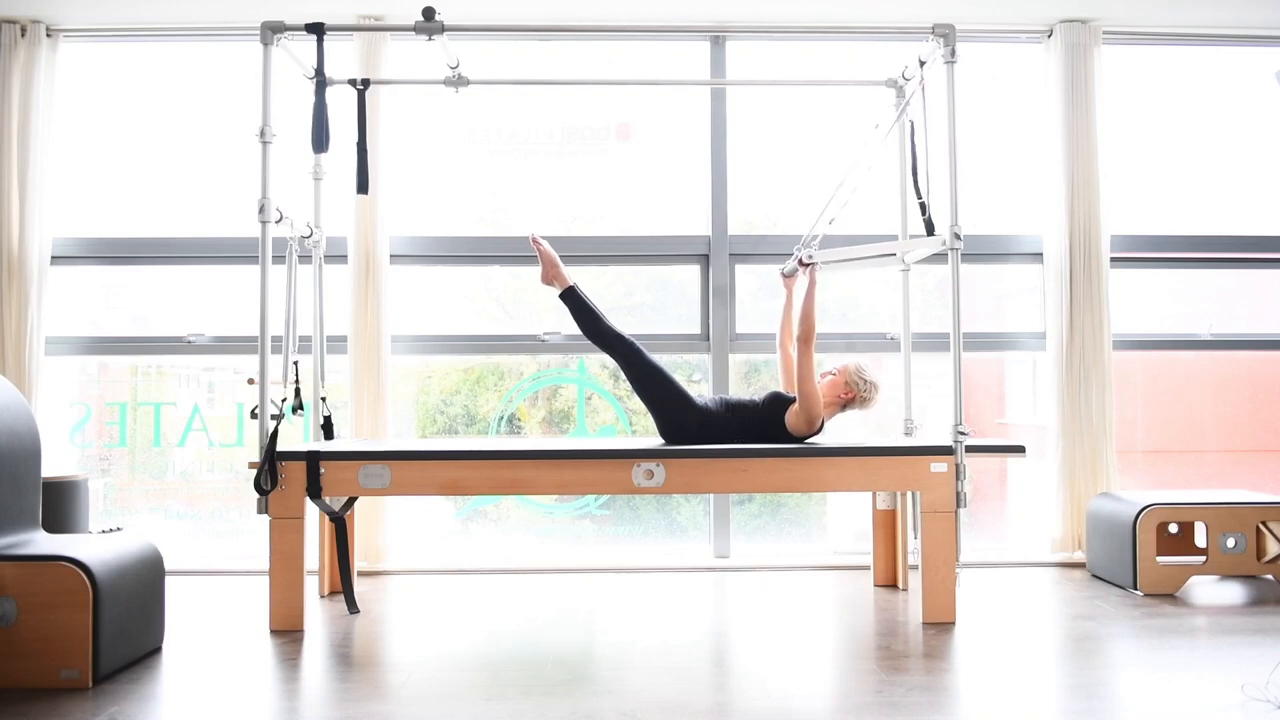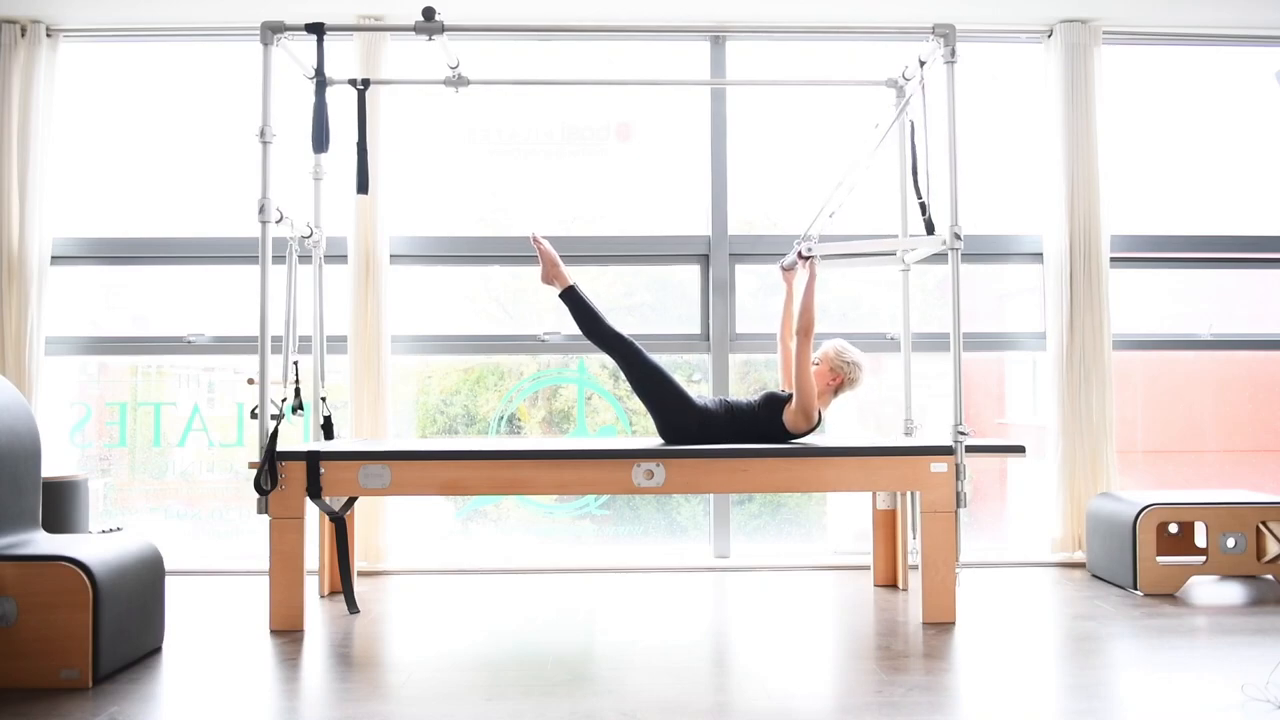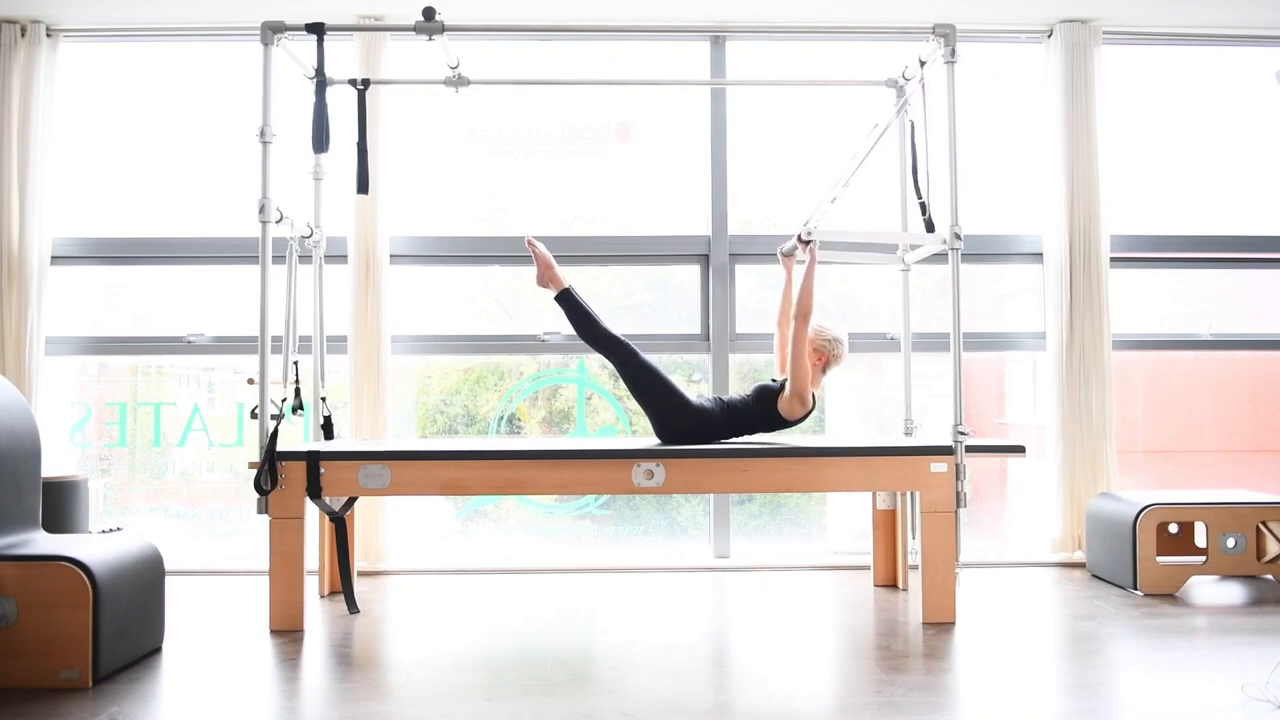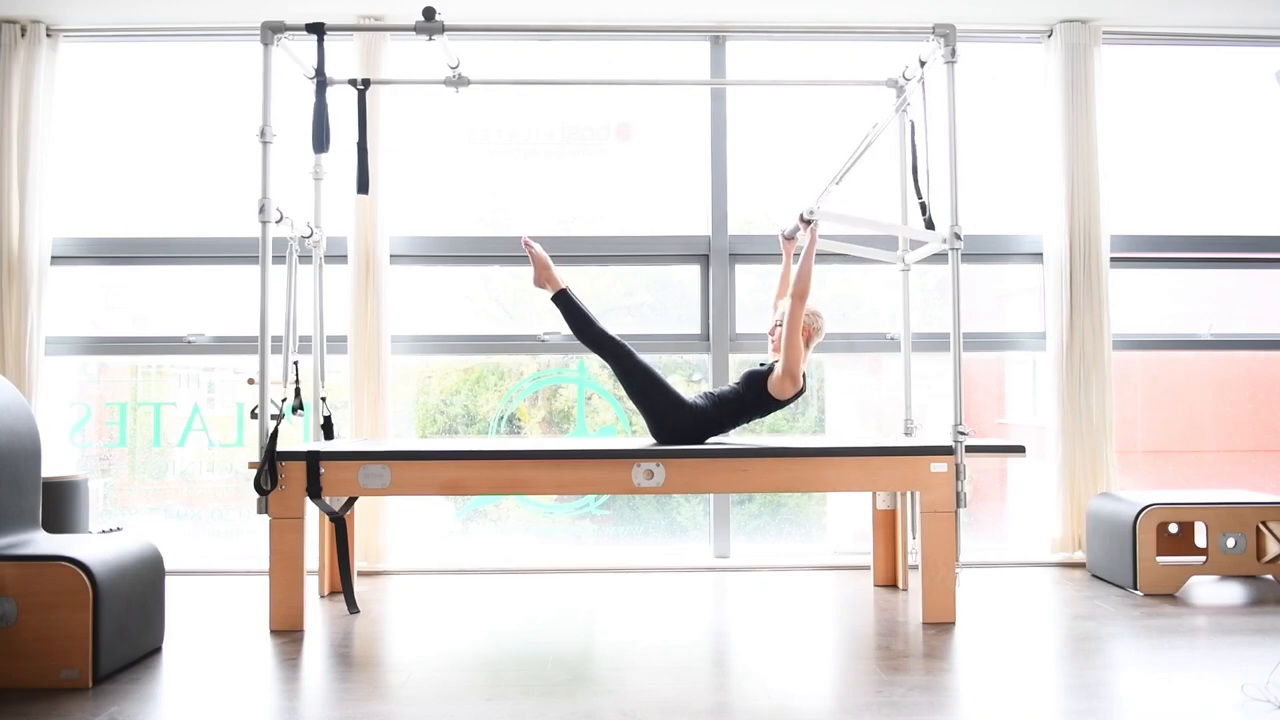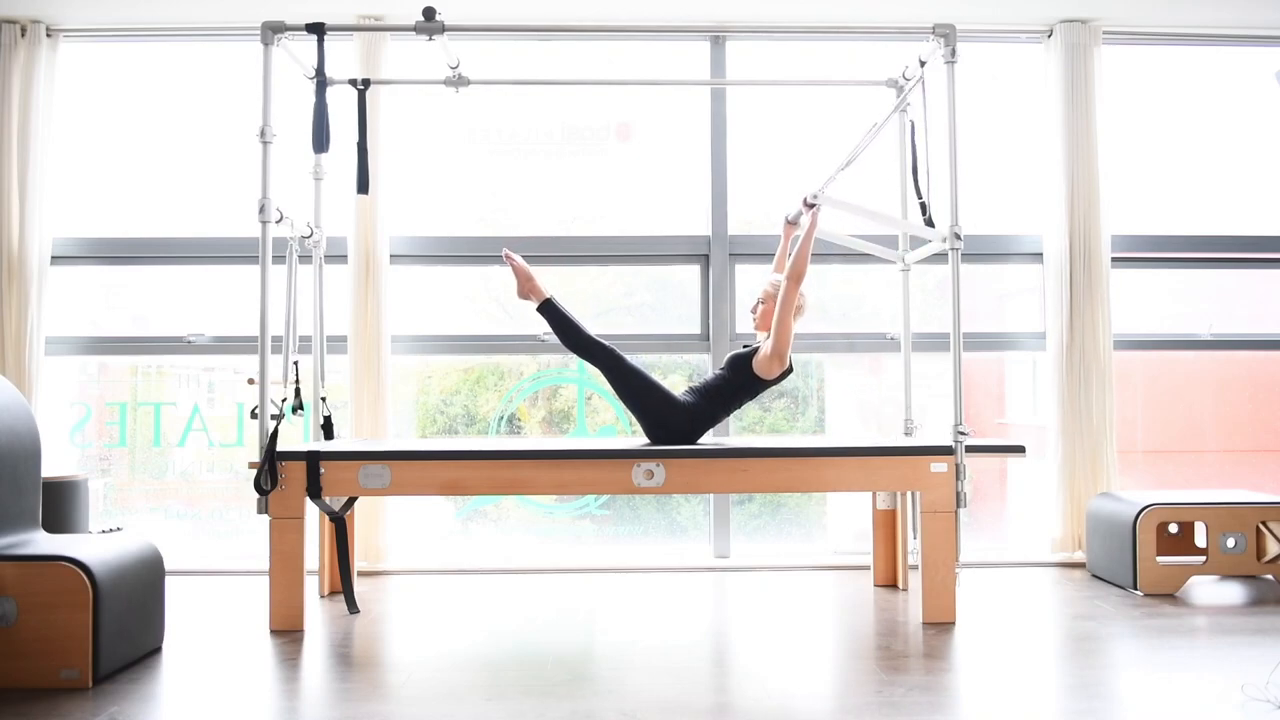
dt=1s
person 1, frame 1
left shoulder: (809, 417)
right shoulder: (799, 411)
left elbow: (804, 342)
right elbow: (787, 345)
left wrist: (812, 284)
right wrist: (789, 291)
left hip: (695, 425)
right hip: (695, 421)
left knee: (623, 346)
right knee: (622, 346)
left ankle: (561, 280)
person 1, frame 2
left shoulder: (806, 413)
right shoulder: (795, 404)
left elbow: (803, 336)
right elbow: (787, 339)
left wrist: (811, 279)
right wrist: (789, 286)
left hip: (693, 426)
right hip: (695, 422)
left knee: (623, 346)
left ankle: (562, 280)
person 1, frame 3
left shoulder: (799, 399)
right shoulder: (787, 390)
left elbow: (801, 321)
right elbow: (784, 326)
left wrist: (811, 264)
right wrist: (788, 272)
left hip: (691, 425)
right hip: (691, 423)
left knee: (621, 350)
left ankle: (557, 283)
person 1, frame 4
left shoulder: (790, 377)
right shoulder: (779, 370)
left elbow: (798, 300)
right elbow: (782, 305)
left wrist: (810, 243)
right wrist: (787, 254)
left hip: (684, 424)
right hip: (685, 425)
left knee: (617, 350)
left ankle: (555, 283)
person 1, frame 5
left shoulder: (775, 356)
right shoulder: (763, 353)
left elbow: (792, 281)
right elbow: (777, 283)
left wrist: (810, 226)
right wrist: (786, 236)
left hip: (677, 423)
right hip: (678, 424)
left knee: (606, 355)
left ankle: (537, 292)
